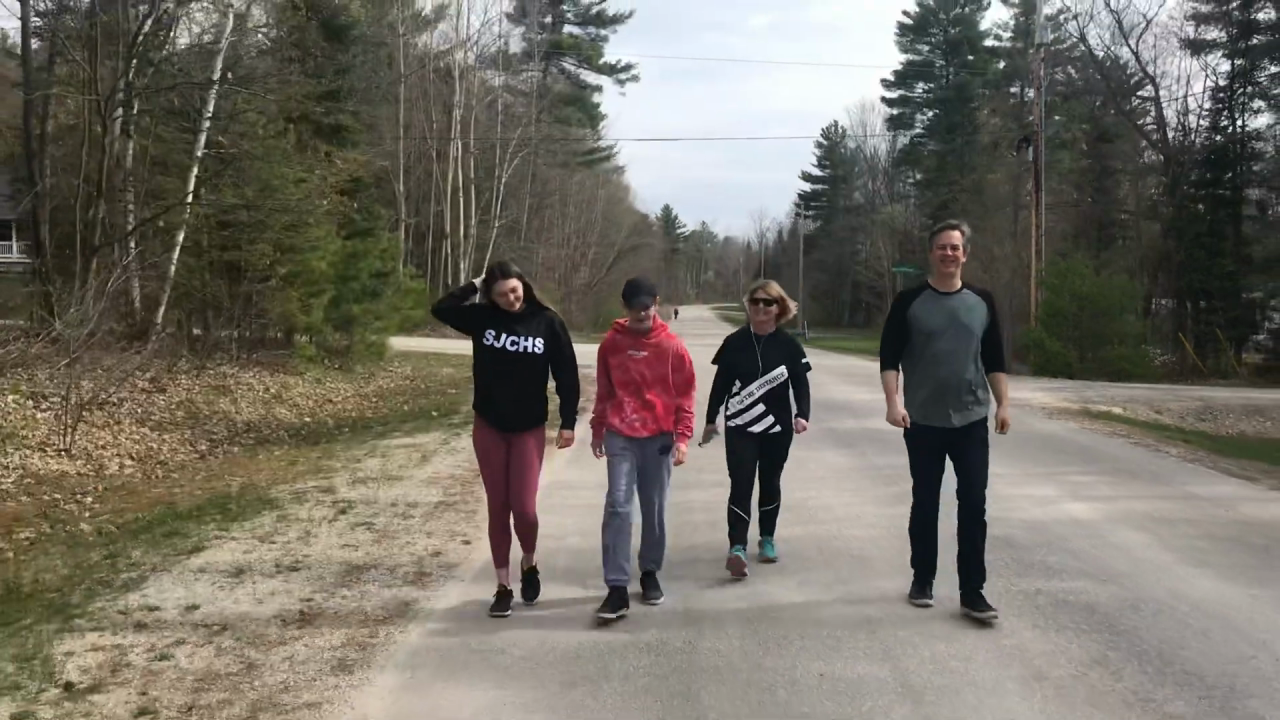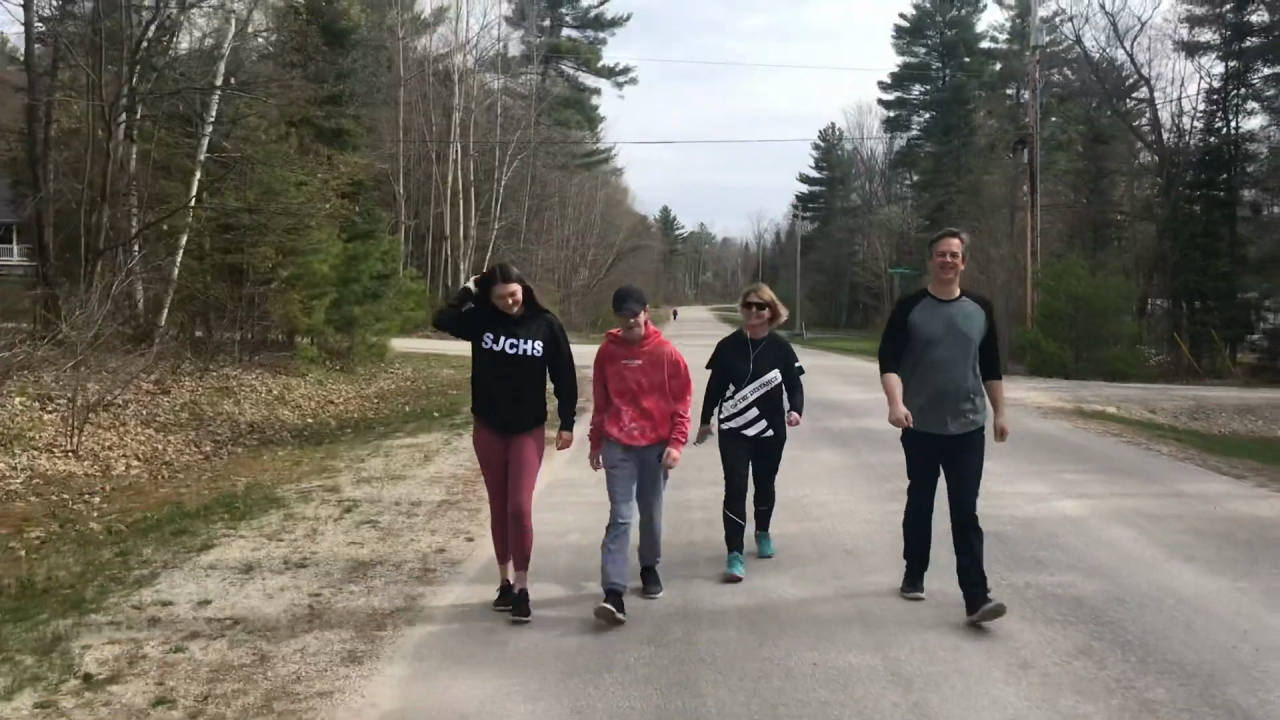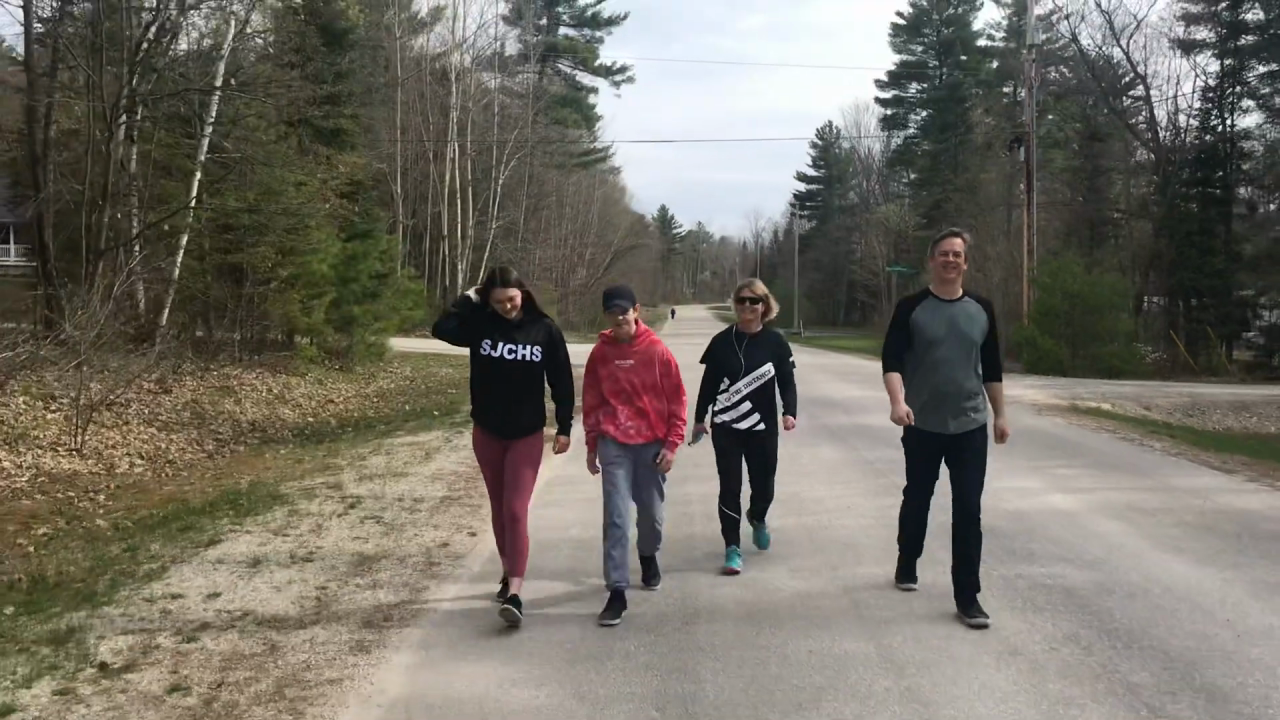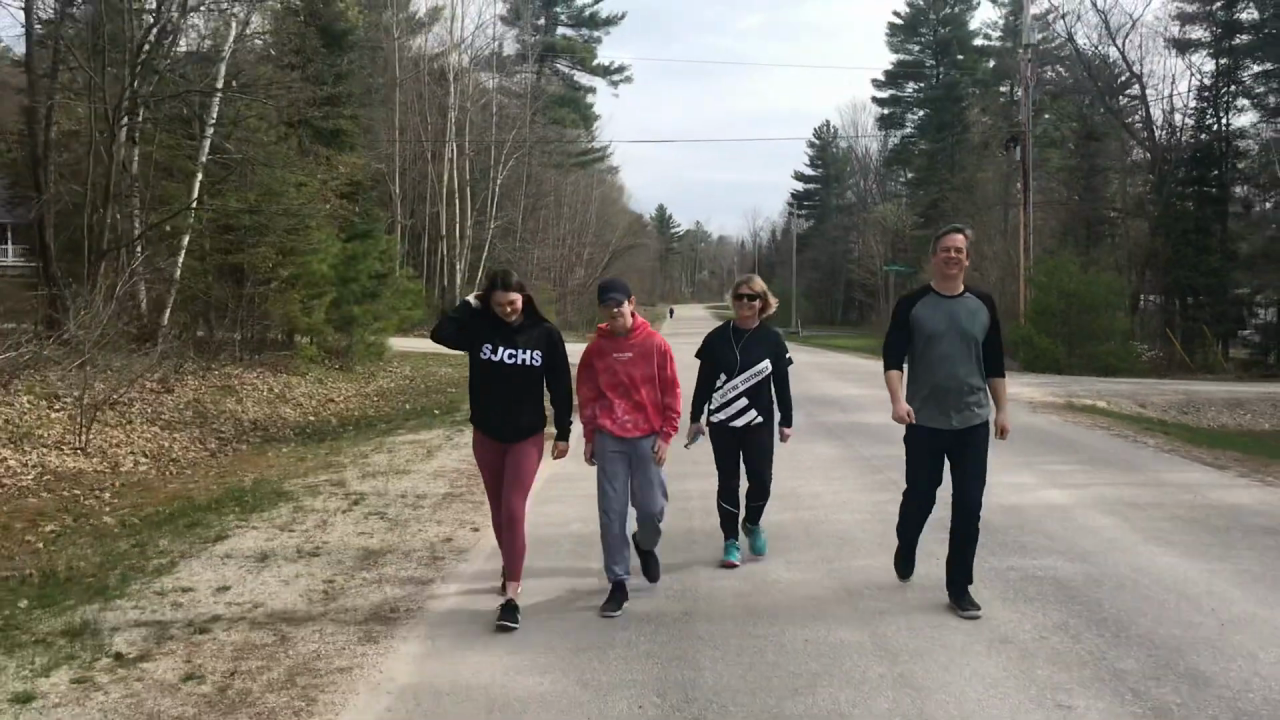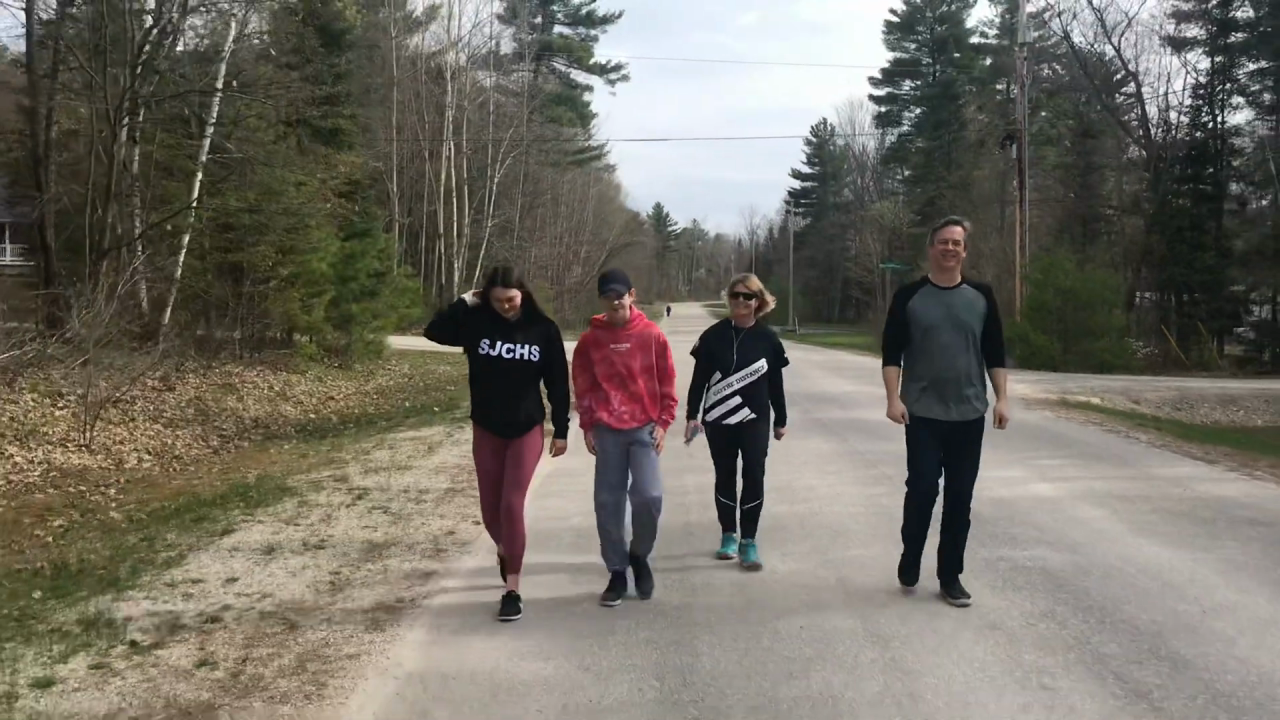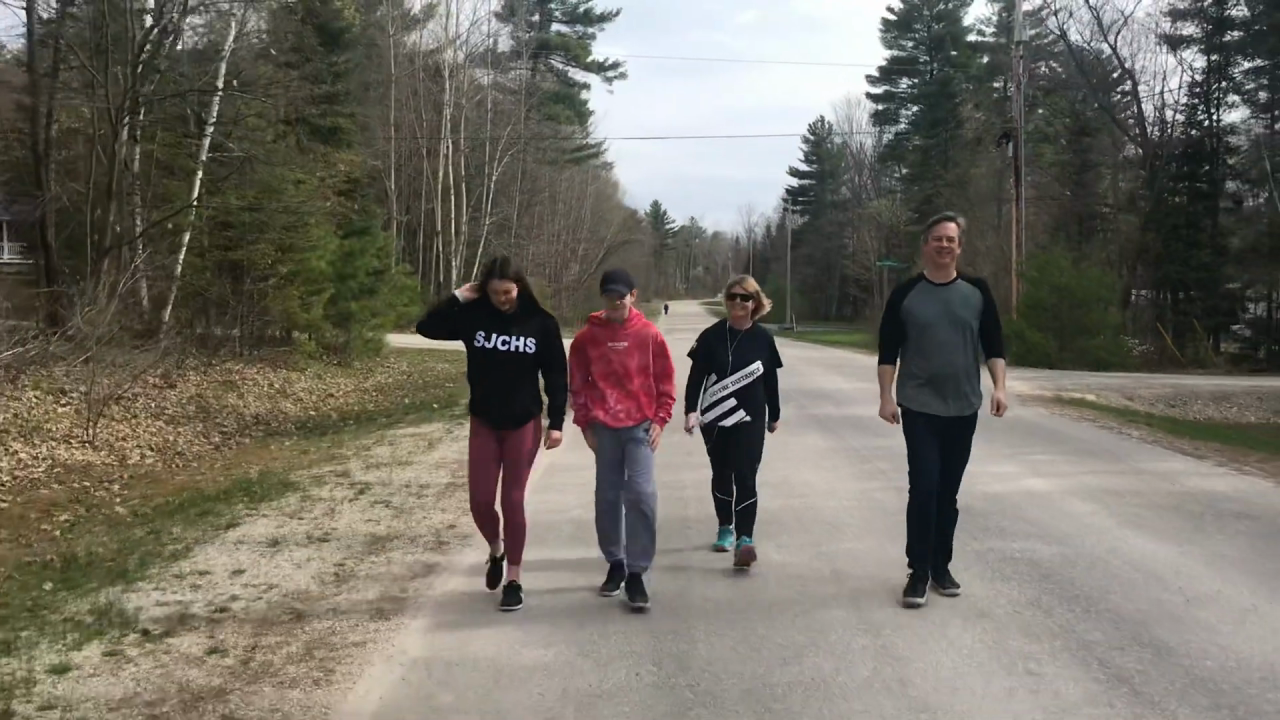
dt=0.1s
person 1, frame 1
left shoulder: (982, 301)
right shoulder: (909, 301)
left elbow: (994, 358)
right elbow: (889, 357)
left wrist: (1002, 404)
right wrist: (893, 402)
left hip: (972, 419)
right hip: (923, 420)
left knee: (973, 502)
right knee: (925, 502)
left ankle: (972, 591)
right ankle: (922, 580)
person 1, frame 2
left shoulder: (980, 309)
right shoulder: (909, 307)
left elbow: (991, 366)
right elbow: (888, 360)
left wrist: (1000, 412)
right wrist: (896, 403)
left hip: (968, 426)
right hip: (921, 426)
left knee: (965, 508)
right knee: (920, 503)
left ankle: (976, 597)
right ankle: (914, 572)
person 1, frame 3
left shoulder: (981, 309)
right shoulder: (911, 308)
left elbow: (992, 367)
right elbow: (892, 360)
left wrist: (1000, 414)
right wrist: (897, 401)
left hip: (971, 425)
right hip: (922, 425)
left knee: (968, 509)
right knee: (917, 497)
left ankle: (967, 596)
right ankle: (908, 562)
person 1, frame 4
left shoulder: (983, 305)
right shoulder: (912, 304)
left elbow: (995, 363)
right elbow: (893, 358)
left wrist: (1002, 410)
right wrist: (898, 400)
left hip: (973, 421)
right hip: (924, 422)
left knee: (969, 505)
right knee: (920, 495)
left ankle: (959, 587)
right ankle: (905, 549)
person 1, frame 5
left shoulder: (981, 296)
right shoulder: (909, 296)
left elbow: (994, 352)
right elbow: (892, 353)
left wrist: (1001, 398)
right wrist: (893, 398)
left hip: (969, 414)
right hip: (923, 412)
left knee: (960, 499)
right knee: (922, 489)
left ankle: (950, 577)
right ankle: (911, 557)
person 1, frame 6
left shoulder: (977, 291)
right shoulder: (905, 294)
left elbow: (993, 344)
right elbow: (888, 351)
left wrist: (999, 387)
right wrist: (886, 397)
left hip: (963, 409)
right hip: (919, 407)
left knee: (947, 492)
right knee: (924, 487)
left ankle: (940, 566)
right ankle: (918, 572)
person 2, frame 1
left shoulder: (548, 322)
right shoulder: (482, 318)
left elbow: (566, 375)
right elbow: (441, 310)
left wrist: (568, 422)
right wrist: (474, 287)
left hip: (530, 428)
right hip: (488, 427)
left knee: (524, 507)
right knee: (498, 506)
left ankle: (530, 563)
right ankle: (503, 585)
person 2, frame 2
left shoulder: (546, 325)
right shoulder: (480, 320)
left elbow: (564, 377)
right elbow: (441, 320)
left wrist: (567, 423)
right wrist: (469, 291)
left hip: (529, 430)
right hip: (488, 428)
left knee: (520, 508)
right knee: (498, 506)
left ankle: (522, 586)
right ankle: (506, 580)
person 2, frame 3
left shoulder: (545, 330)
right shoulder: (479, 325)
left elbow: (561, 383)
right elbow: (441, 329)
left wrist: (564, 428)
right wrist: (470, 299)
left hip: (528, 434)
right hip: (486, 432)
left knee: (516, 511)
right knee: (499, 508)
left ankle: (514, 595)
right ankle: (508, 574)
person 2, frame 4
left shoulder: (545, 334)
right shoulder: (479, 328)
left elbow: (560, 387)
right elbow: (440, 334)
left wrist: (563, 433)
right wrist: (469, 304)
left hip: (527, 437)
right hip: (486, 435)
left knee: (514, 512)
right knee: (498, 509)
left ankle: (510, 599)
right ankle: (511, 568)
person 2, frame 5
left shoulder: (544, 330)
right shoulder: (477, 324)
left elbow: (558, 384)
right elbow: (434, 332)
left wrist: (561, 430)
right wrist: (465, 303)
left hip: (527, 432)
right hip: (486, 430)
left knee: (512, 508)
right knee: (490, 509)
left ankle: (512, 589)
right ankle: (507, 551)
person 2, frame 6
left shoulder: (541, 323)
right shoulder: (473, 316)
left elbow: (556, 376)
right elbow: (426, 327)
left wrist: (556, 423)
right wrist: (457, 298)
left hip: (524, 424)
right hip: (483, 423)
left knee: (513, 500)
right knee: (480, 502)
left ankle: (513, 579)
right ankle: (496, 550)
person 3, frame 1
left shoulder: (671, 346)
right shoulder: (612, 343)
left elbow: (685, 394)
right elbow: (604, 390)
left wrist: (682, 437)
right wrist: (597, 430)
left hip: (659, 437)
right hip: (619, 436)
left knee: (653, 507)
right knee: (618, 505)
left ankle: (650, 572)
person 3, frame 2
left shoulder: (666, 352)
right shoulder: (606, 353)
left elbow: (681, 399)
right elbow: (600, 401)
left wrist: (676, 442)
right wrist: (595, 442)
left hip: (655, 443)
right hip: (617, 445)
left knee: (651, 511)
right knee: (620, 516)
left ankle: (649, 566)
right ankle: (614, 594)
person 3, frame 3
left shoulder: (658, 351)
right shoulder: (599, 354)
left elbow: (676, 399)
right elbow: (592, 403)
left wrist: (672, 443)
right wrist: (592, 446)
left hip: (652, 444)
right hip: (613, 445)
left knee: (650, 510)
right knee: (616, 516)
left ankle: (648, 553)
right ankle: (617, 591)
person 3, frame 4
left shoulder: (655, 343)
right shoulder: (595, 348)
left elbow: (670, 392)
right elbow: (587, 396)
left wrist: (666, 435)
right wrist: (589, 439)
left hip: (647, 436)
right hip: (609, 439)
left knee: (652, 506)
right knee: (612, 511)
left ankle: (645, 544)
right ankle: (618, 583)
person 3, frame 5
left shoulder: (651, 335)
right shoulder: (590, 340)
left elbow: (666, 382)
right elbow: (582, 385)
left wrist: (663, 422)
right wrist: (588, 427)
left hip: (644, 427)
right hip: (606, 431)
left knee: (649, 495)
right knee: (608, 501)
left ankle: (639, 555)
right ankle: (616, 570)
person 3, frame 6
left shoulder: (649, 334)
right shoulder: (587, 337)
left elbow: (665, 380)
right elbow: (578, 383)
left wrist: (659, 420)
right wrist: (585, 424)
left hip: (640, 425)
right hip: (603, 428)
left knee: (642, 494)
right knee: (608, 498)
left ankle: (636, 574)
right ankle: (615, 563)
person 4, frame 1
left shoulder: (789, 344)
right shoulder: (734, 343)
left elbow: (800, 384)
right elbow: (721, 384)
left wrist: (802, 413)
right wrist: (711, 420)
left hip: (777, 428)
right hip: (740, 427)
left knee: (770, 483)
right knee: (741, 485)
left ankle: (767, 537)
right ankle: (737, 550)
person 4, frame 2
left shoulder: (781, 348)
right shoulder: (727, 347)
left elbow: (794, 387)
right elbow: (715, 387)
left wrist: (796, 410)
right wrist: (705, 421)
left hip: (770, 431)
right hip: (733, 430)
left knee: (765, 485)
right knee: (735, 490)
left ankle: (762, 532)
right ankle: (735, 555)
person 4, frame 3
left shoulder: (775, 342)
right shoulder: (721, 342)
left elbow: (787, 383)
right elbow: (709, 383)
left wrist: (790, 413)
right wrist: (700, 418)
left hip: (763, 426)
right hip: (726, 425)
left knee: (763, 484)
right knee: (730, 485)
left ankle: (758, 519)
right ankle: (732, 547)
person 4, frame 4
left shoulder: (772, 339)
right shoulder: (717, 337)
left elbow: (781, 381)
right elbow: (704, 380)
left wrist: (786, 420)
right wrist: (695, 418)
left hip: (759, 422)
right hip: (723, 422)
left knee: (761, 479)
right knee: (728, 481)
left ankle: (752, 524)
right ankle: (731, 541)
person 4, frame 5
left shoulder: (768, 337)
right shoulder: (713, 336)
left elbow: (776, 381)
right elbow: (699, 378)
left wrist: (781, 420)
right wrist: (692, 416)
left hip: (755, 419)
right hip: (718, 419)
left knee: (754, 477)
right knee: (725, 478)
left ankle: (748, 543)
right ankle: (729, 534)
person 4, frame 6
left shoulder: (764, 339)
right shoulder: (710, 337)
left elbow: (770, 381)
right elbow: (696, 378)
left wrist: (774, 416)
right wrist: (691, 411)
left hip: (751, 420)
right hip: (715, 419)
left knee: (746, 478)
right knee: (721, 475)
left ankle: (744, 541)
right ankle: (725, 526)
